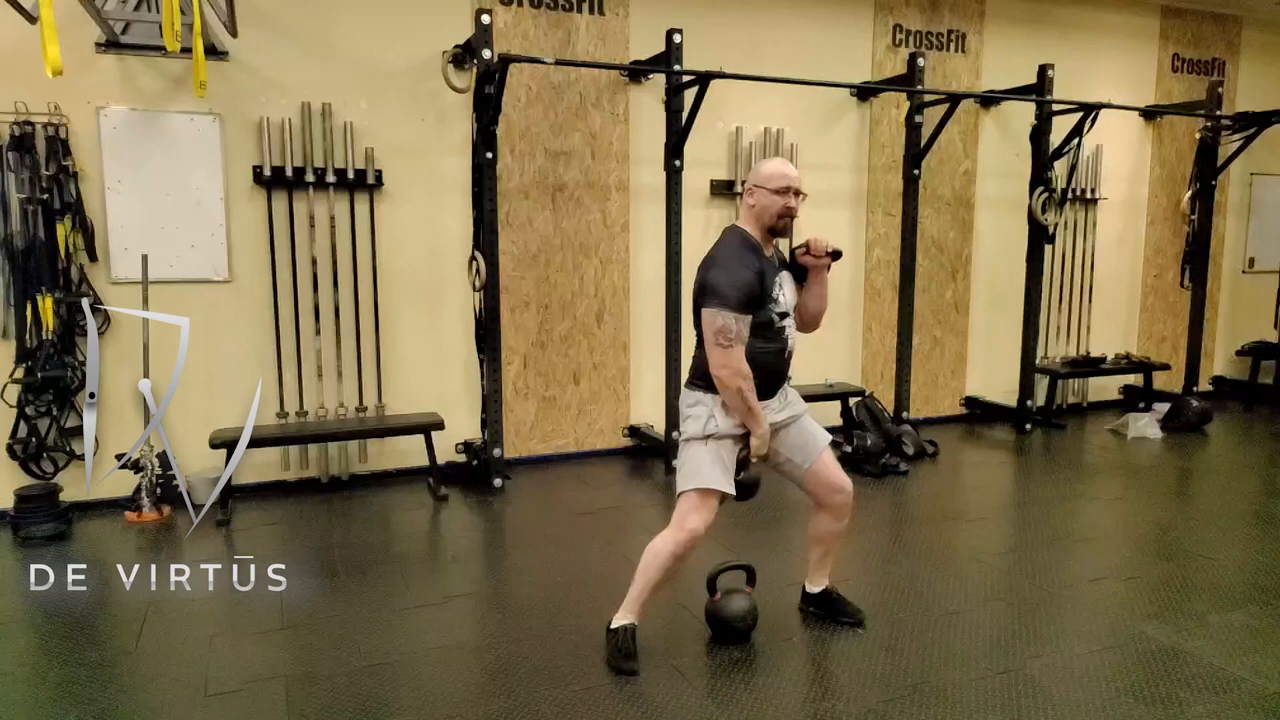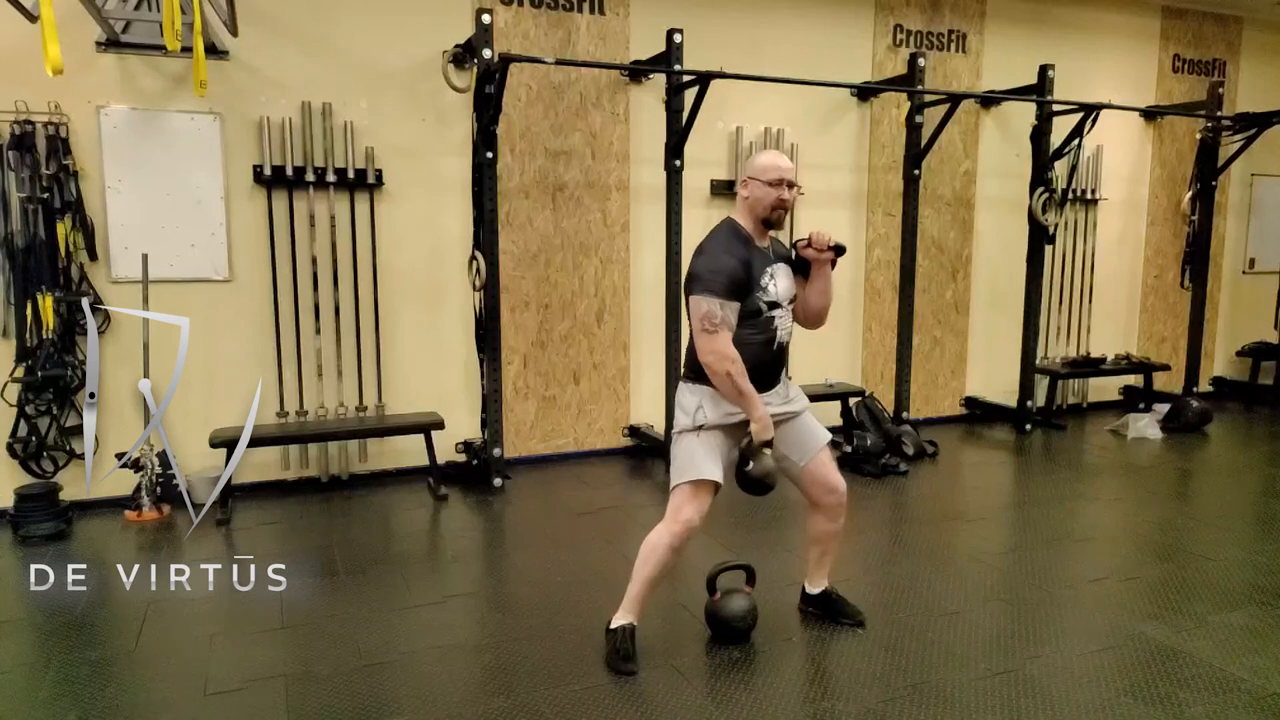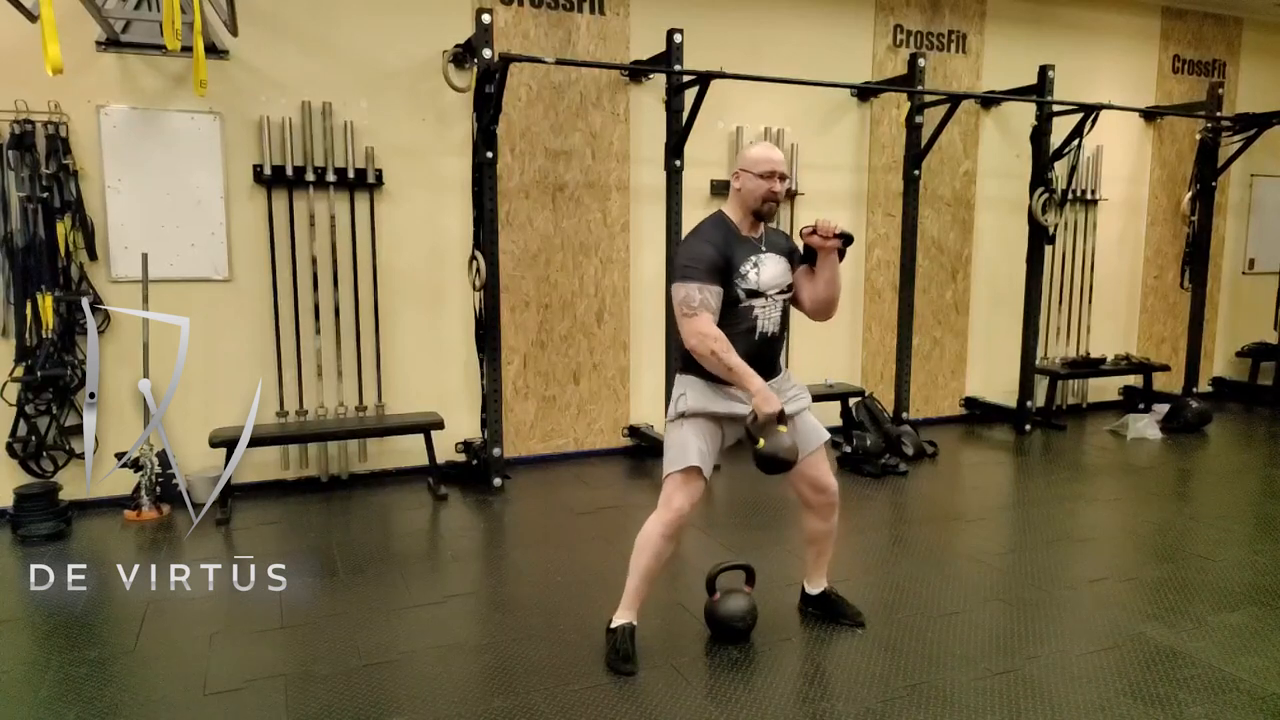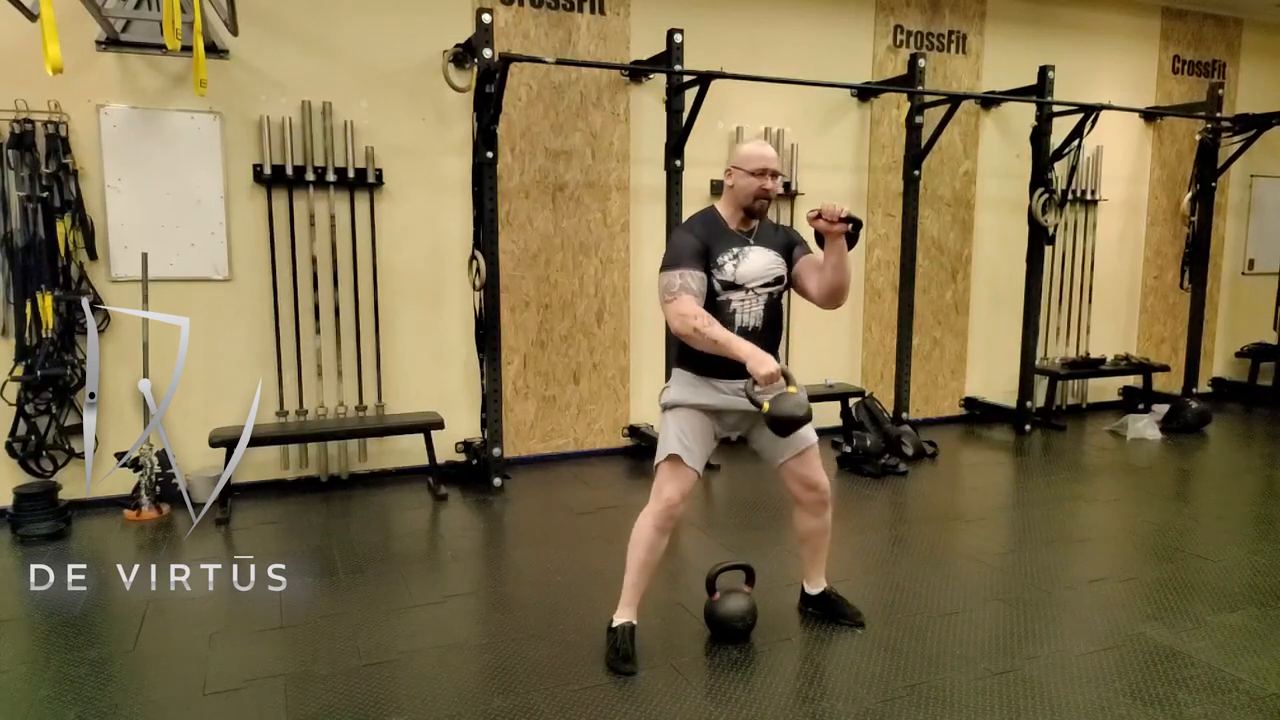
dt=0.5s
person 1, frame 1
left shoulder: (772, 254)
right shoulder: (732, 267)
left elbow: (805, 322)
right elbow: (726, 364)
left wrist: (818, 271)
right wrist: (754, 427)
left hip: (776, 399)
right hip: (719, 407)
left knee: (838, 493)
right knee: (690, 527)
left ankle: (816, 591)
right ankle: (623, 622)
person 1, frame 2
left shoulder: (779, 252)
right shoulder: (721, 256)
left elbow: (811, 317)
right elbow: (714, 351)
left wrist: (821, 265)
right wrist: (754, 412)
left hip: (777, 393)
right hip: (714, 400)
left knee: (832, 493)
right knee: (684, 519)
left ankle: (816, 591)
right ankle: (623, 622)
person 1, frame 3
left shoulder: (781, 244)
right shoulder: (705, 245)
left elbow: (820, 308)
right elbow: (697, 333)
left wrist: (827, 253)
right wrist: (753, 388)
left hip: (775, 384)
right hip: (707, 392)
left knee: (824, 492)
right knee: (675, 508)
left ankle: (815, 592)
right ankle: (623, 622)
person 1, frame 4
left shoulder: (783, 239)
right shoulder: (693, 237)
left elbow: (831, 296)
right elbow: (682, 319)
left wrist: (836, 240)
right wrist: (746, 351)
left hip: (767, 385)
right hip: (699, 387)
left knee: (815, 490)
right knee: (667, 501)
left ankle: (815, 592)
right ankle: (623, 621)
